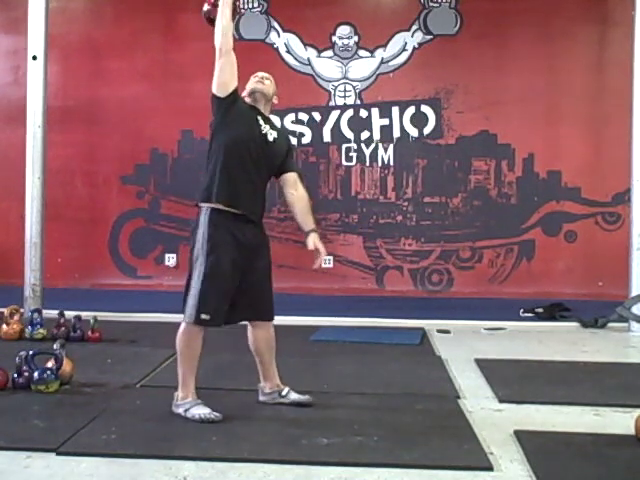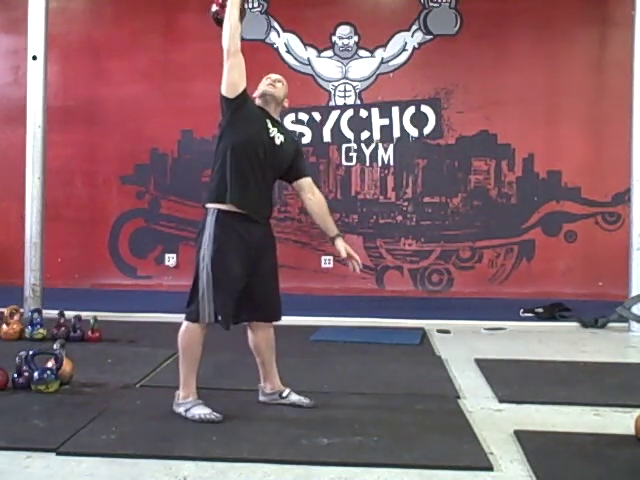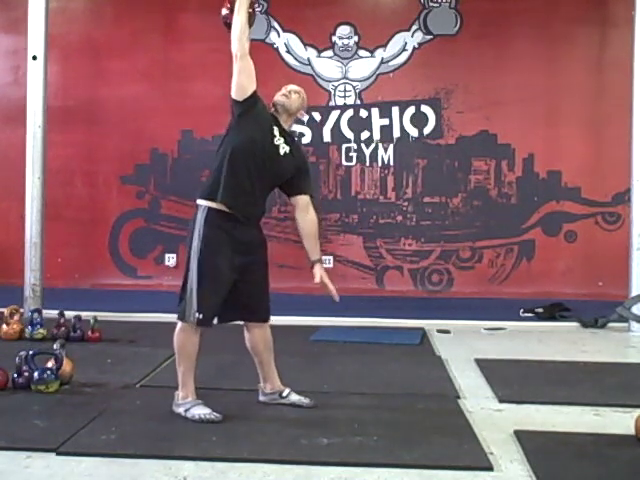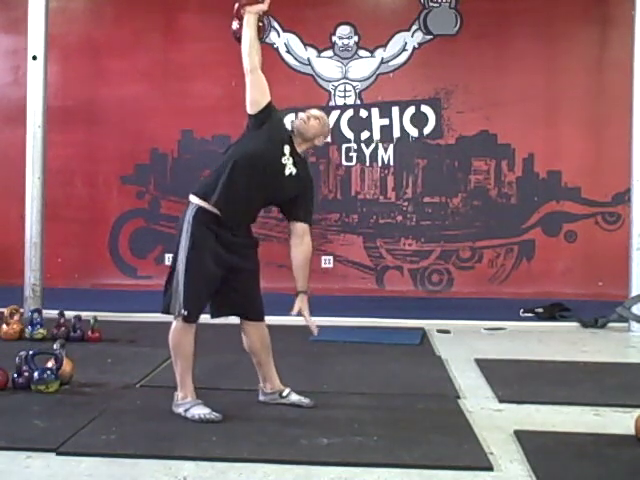
dt=0.4s
person 1, frame 1
left shoulder: (280, 139)
right shoulder: (230, 109)
left elbow: (293, 187)
right elbow: (224, 50)
left wrist: (310, 232)
left hip: (254, 229)
right hip: (218, 222)
left knee: (261, 313)
right knee: (199, 312)
left ankle: (271, 386)
right ankle: (184, 396)
person 1, frame 2
left shoulder: (287, 143)
right shoulder: (239, 109)
left elbow: (309, 192)
right elbow: (232, 52)
left wrist: (336, 237)
left hip: (259, 230)
right hip: (224, 224)
left knee: (261, 314)
right knee: (201, 312)
left ankle: (271, 387)
right ankle: (186, 396)
person 1, frame 3
left shoulder: (294, 156)
right shoulder: (250, 112)
left elbow: (304, 210)
right elbow: (240, 55)
left wrist: (316, 262)
left hip: (250, 232)
right hip: (215, 223)
left knee: (256, 314)
right knee: (194, 313)
left ankle: (271, 387)
right ankle: (185, 396)
person 1, frame 4
left shoulder: (301, 179)
right shoulder: (268, 125)
left elbow: (301, 238)
right elbow: (252, 70)
left wrist: (302, 292)
left hip: (238, 237)
right hip: (203, 223)
left knee: (252, 314)
right knee: (185, 312)
left ankle: (271, 387)
right ankle: (184, 396)
